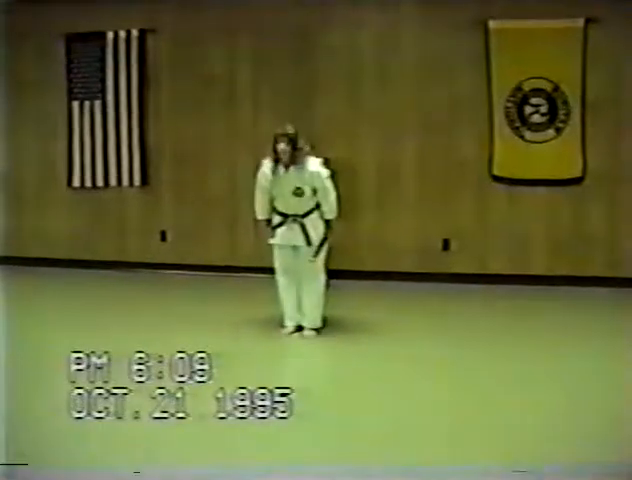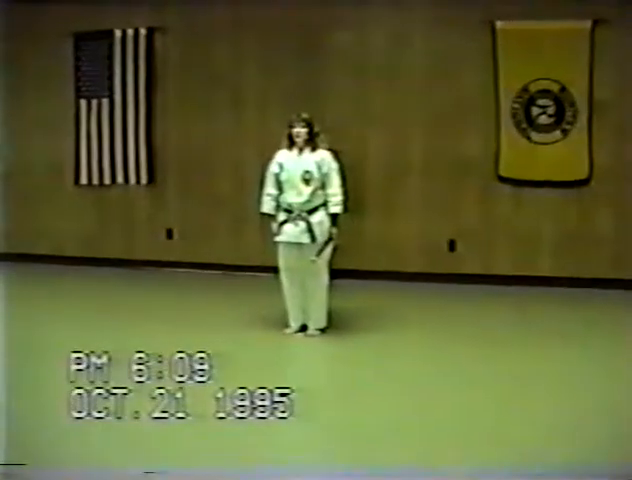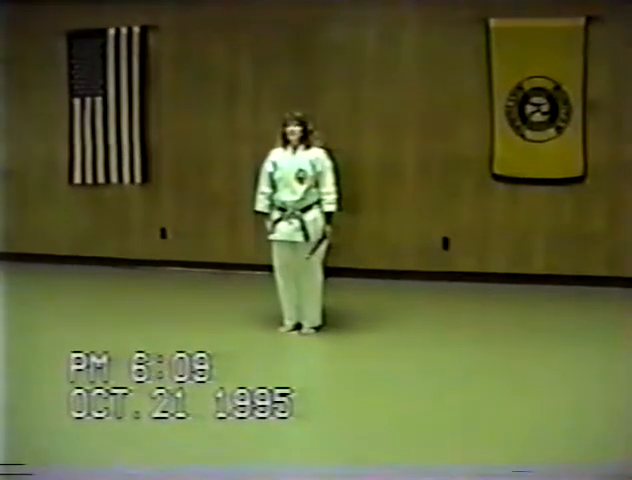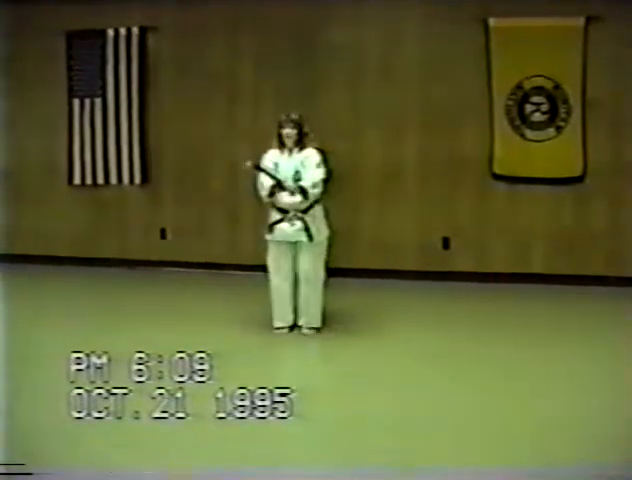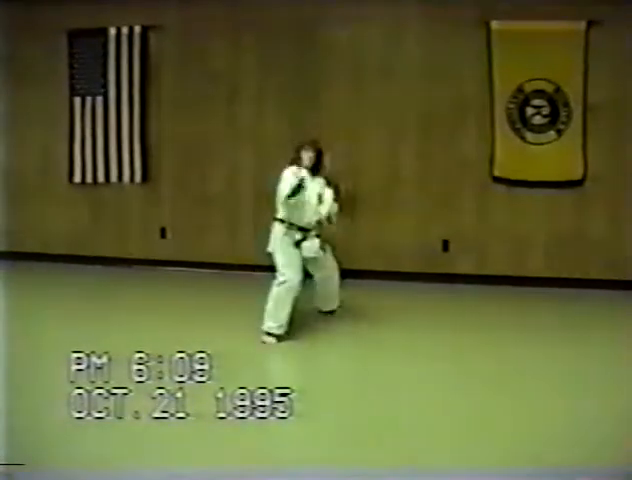
dt=1s
person 1, frame 1
left shoulder: (313, 168)
right shoulder: (267, 168)
left elbow: (328, 197)
right elbow: (262, 198)
left wrist: (327, 225)
right wrist: (266, 224)
left hip: (310, 225)
right hip: (283, 225)
left knee: (311, 273)
right knee: (285, 273)
left ankle: (312, 322)
right ankle: (291, 321)
person 1, frame 2
left shoulder: (323, 157)
right shoulder: (280, 157)
left elbow: (334, 191)
right elbow: (271, 190)
left wrist: (333, 222)
right wrist: (273, 219)
left hip: (316, 221)
right hip: (288, 221)
left knee: (315, 272)
right knee: (289, 271)
left ankle: (316, 322)
right ankle: (295, 320)
person 1, frame 3
left shoulder: (317, 156)
right shoulder: (275, 156)
left elbow: (328, 189)
right elbow: (265, 188)
left wrist: (328, 220)
right wrist: (267, 216)
left hip: (309, 220)
right hip: (282, 220)
left knee: (310, 271)
right knee: (284, 270)
left ankle: (311, 320)
right ankle: (290, 319)
person 1, frame 4
left shoulder: (312, 155)
right shoulder: (270, 156)
left elbow: (315, 181)
right elbow: (264, 182)
left wrist: (298, 190)
right wrist: (273, 191)
left hip: (309, 220)
right hip: (280, 220)
left knee: (310, 272)
right knee: (279, 272)
left ankle: (310, 321)
right ankle: (283, 321)
person 1, frame 5
left shoulder: (320, 181)
right shoulder: (290, 174)
left elbow: (328, 203)
right elbow: (288, 197)
left wrist: (328, 214)
right wrist: (297, 181)
left hip: (310, 235)
right hip: (287, 235)
left knee: (328, 270)
right knee: (289, 279)
left ankle: (327, 305)
right ankle: (272, 328)
